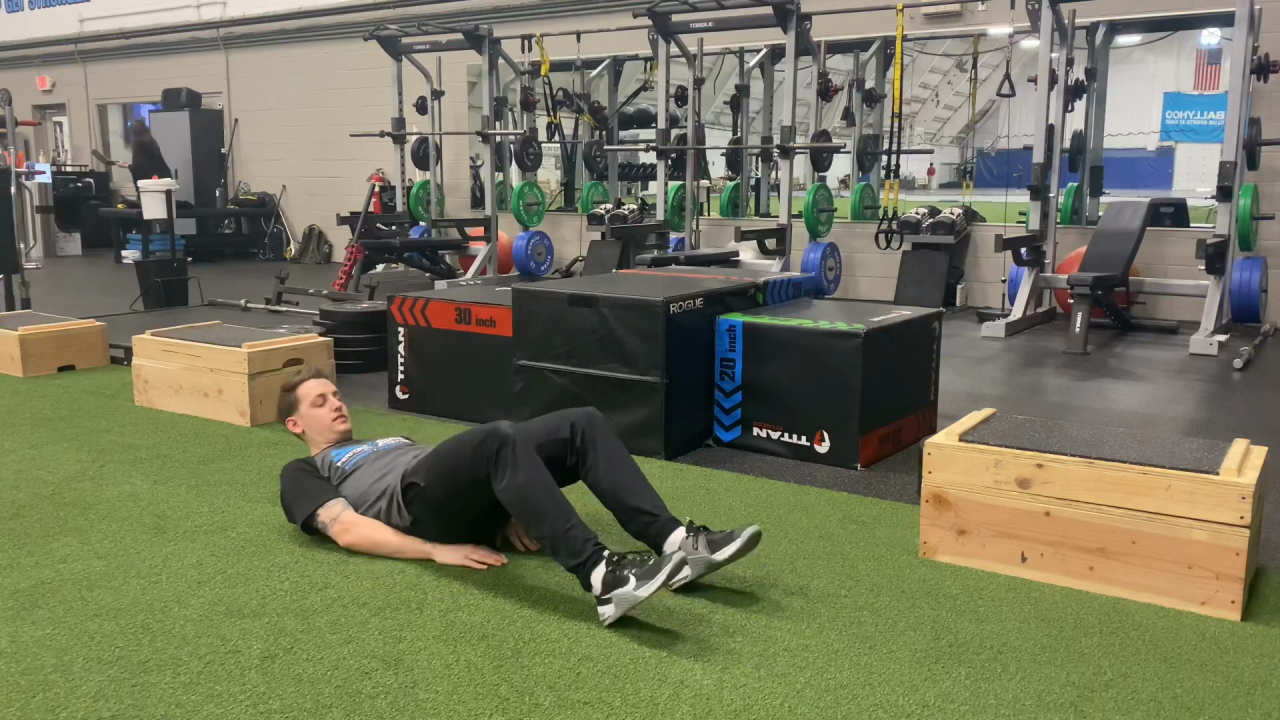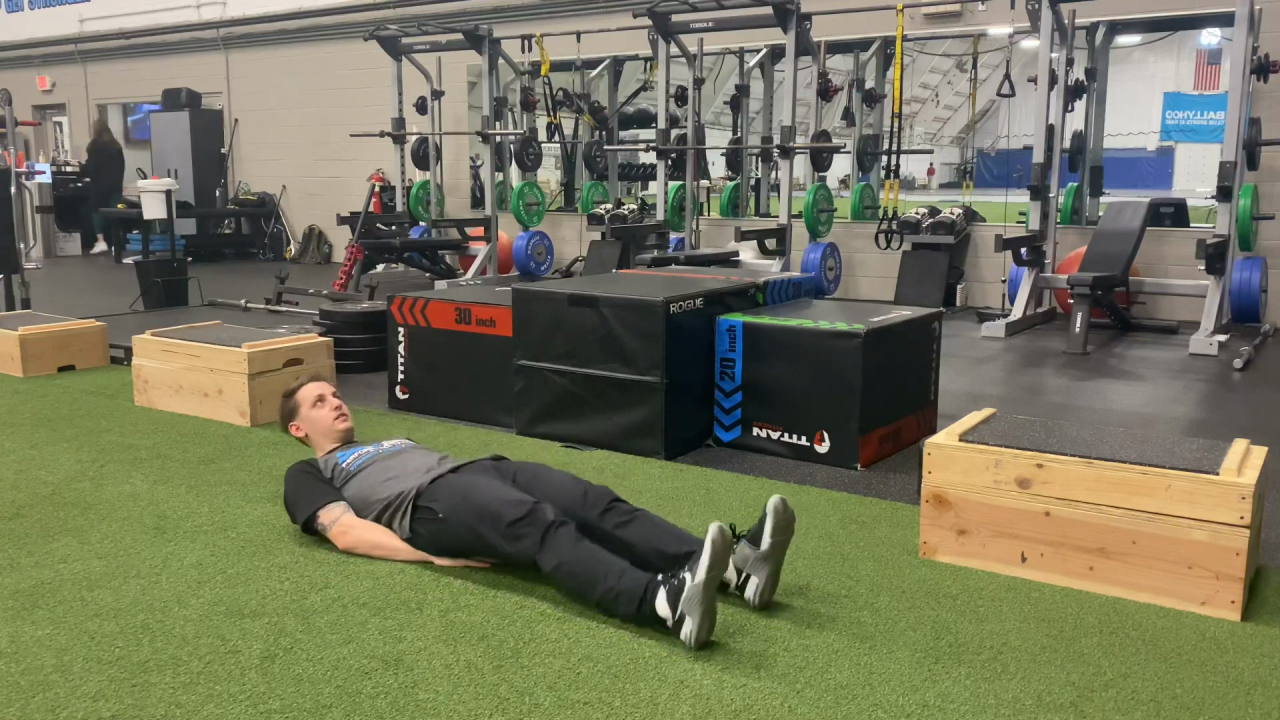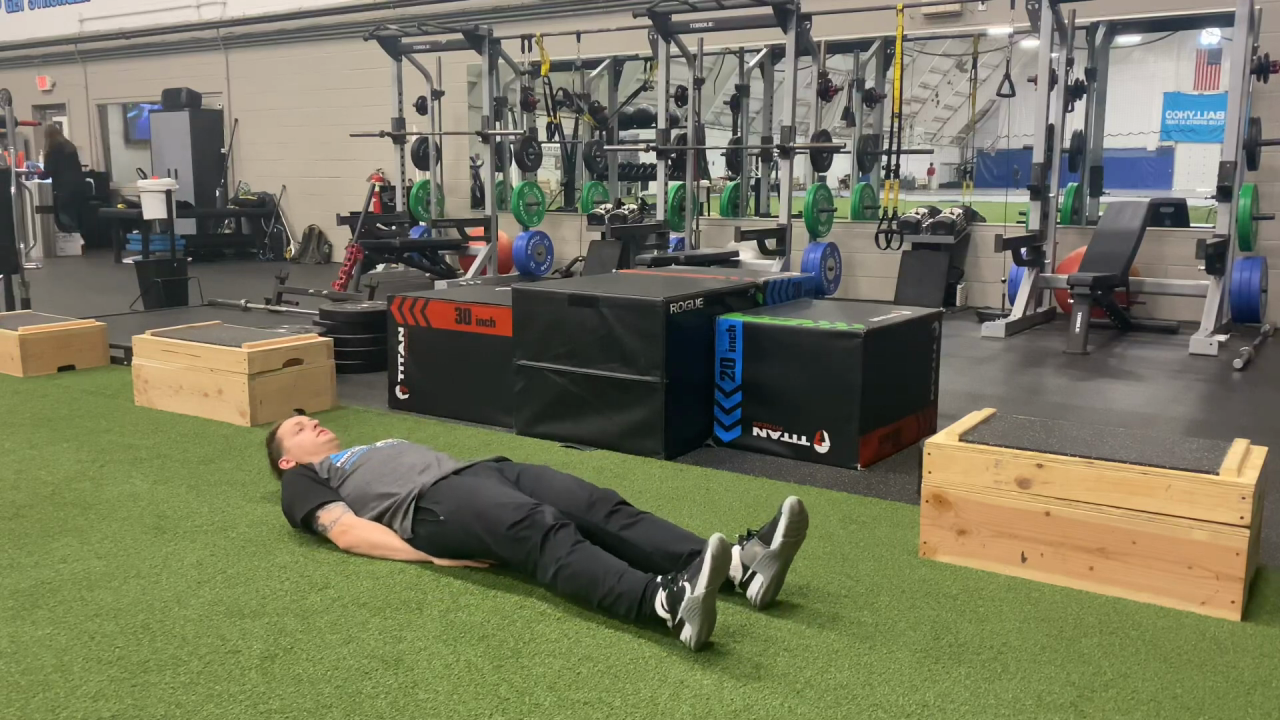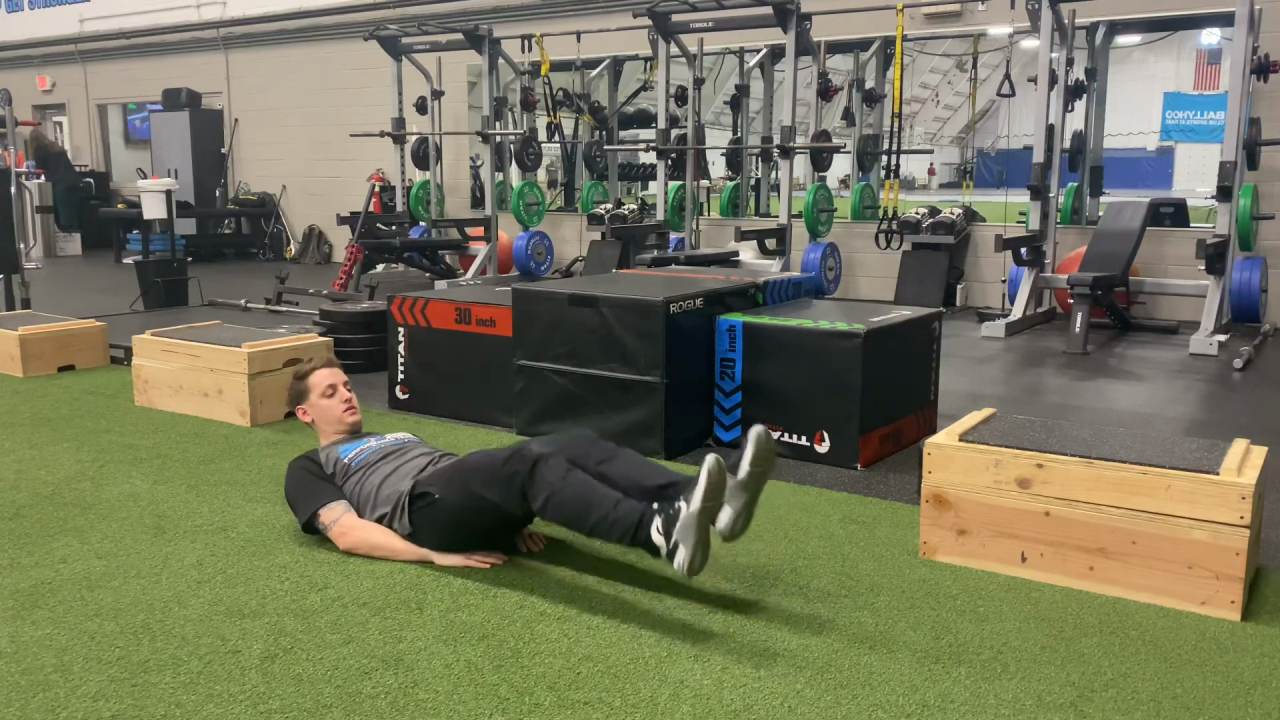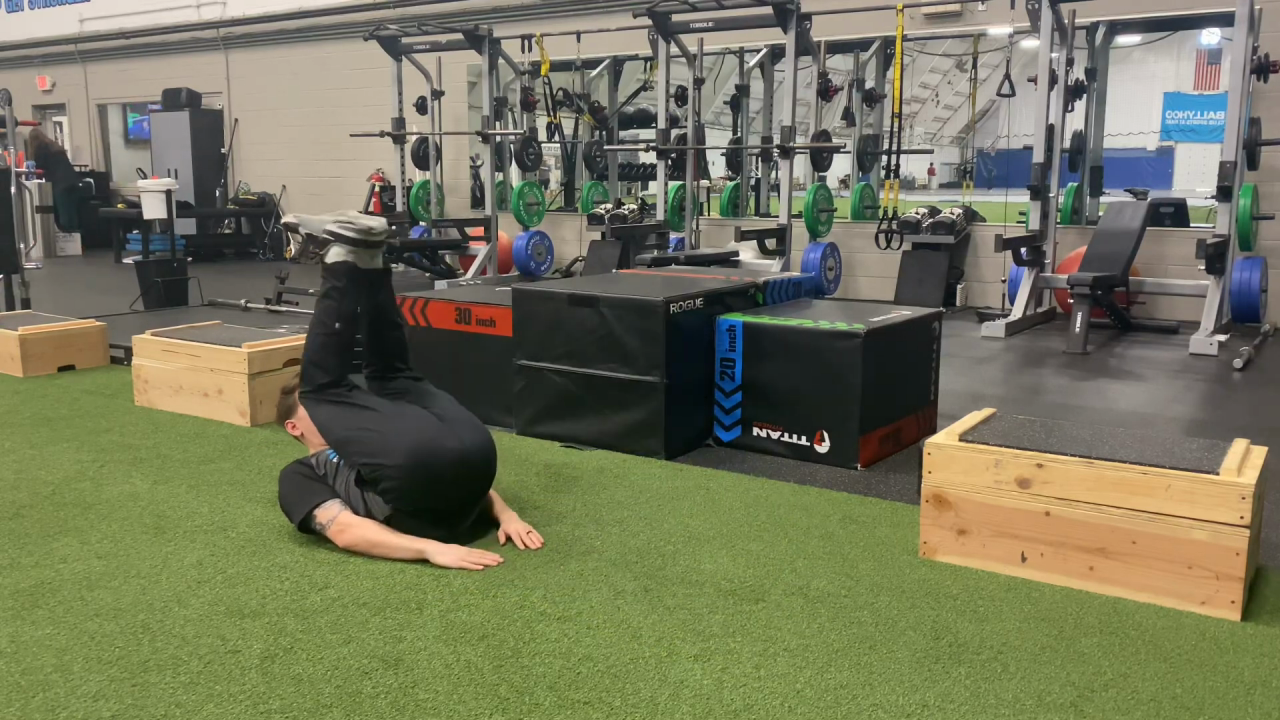
dt=1s
person 1, frame 1
left shoulder: (391, 441)
right shoulder: (303, 473)
right elbow: (347, 531)
left wrist: (506, 516)
right wrist: (436, 550)
left hip: (476, 499)
right hip: (419, 503)
left knee: (583, 425)
right knee: (500, 438)
left ankle: (675, 542)
right ankle: (601, 575)
person 1, frame 2
left shoulder: (390, 443)
right shoulder: (308, 476)
right elbow: (346, 533)
right wrist: (434, 554)
right hip: (429, 505)
left knee: (597, 506)
right knee: (544, 530)
left ankle: (733, 566)
right ankle: (669, 602)
person 1, frame 3
left shoulder: (378, 449)
right shoulder: (305, 481)
right elbow: (347, 532)
right wrist: (433, 556)
right hip: (432, 501)
left knee: (601, 509)
right knee: (542, 531)
left ankle: (741, 565)
right ankle: (666, 601)
person 1, frame 4
left shoulder: (398, 437)
right shoulder: (310, 469)
right elbow: (348, 533)
left wrist: (508, 518)
right wrist: (435, 554)
left hip: (473, 485)
right hip: (426, 507)
left knee: (577, 448)
right knee: (531, 463)
left ankle: (708, 506)
right ankle: (662, 533)
person 1, frame 5
left shoulder: (364, 450)
right shoulder: (301, 474)
right elbow: (344, 531)
left wrist: (505, 514)
right wrist: (431, 549)
left knee: (390, 378)
right knee: (322, 388)
left ankle: (362, 258)
right ankle: (347, 258)
